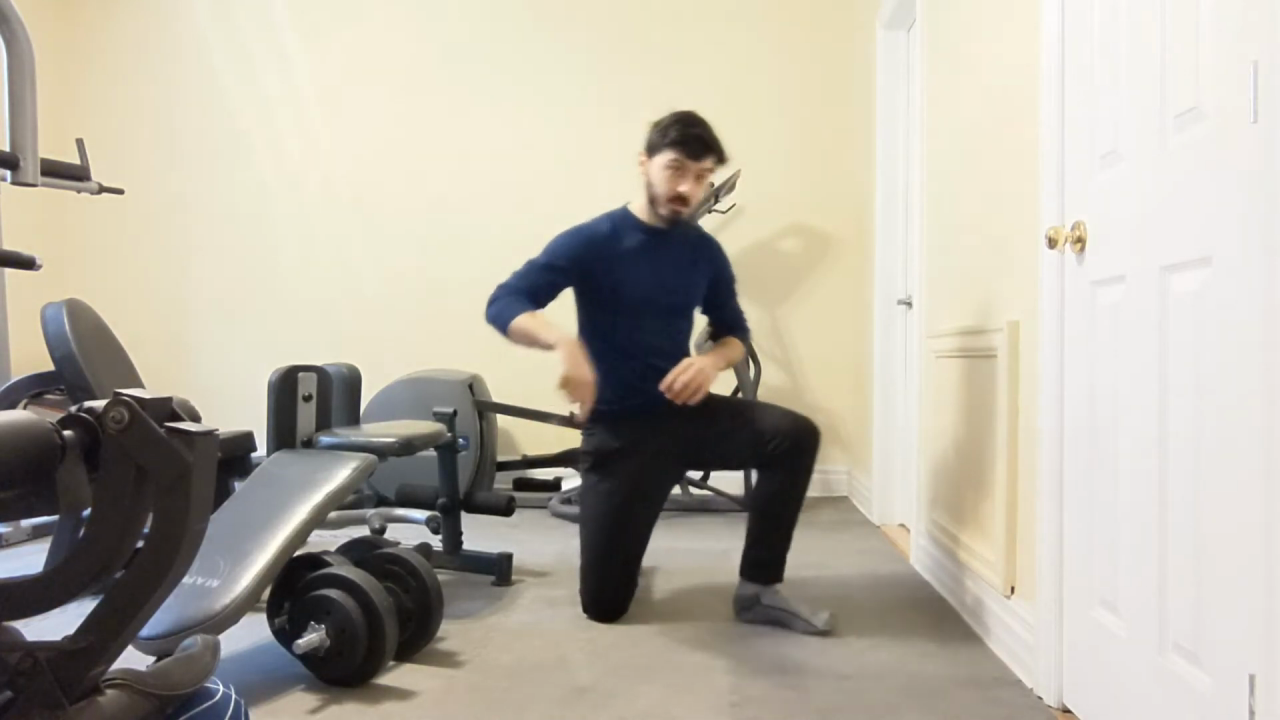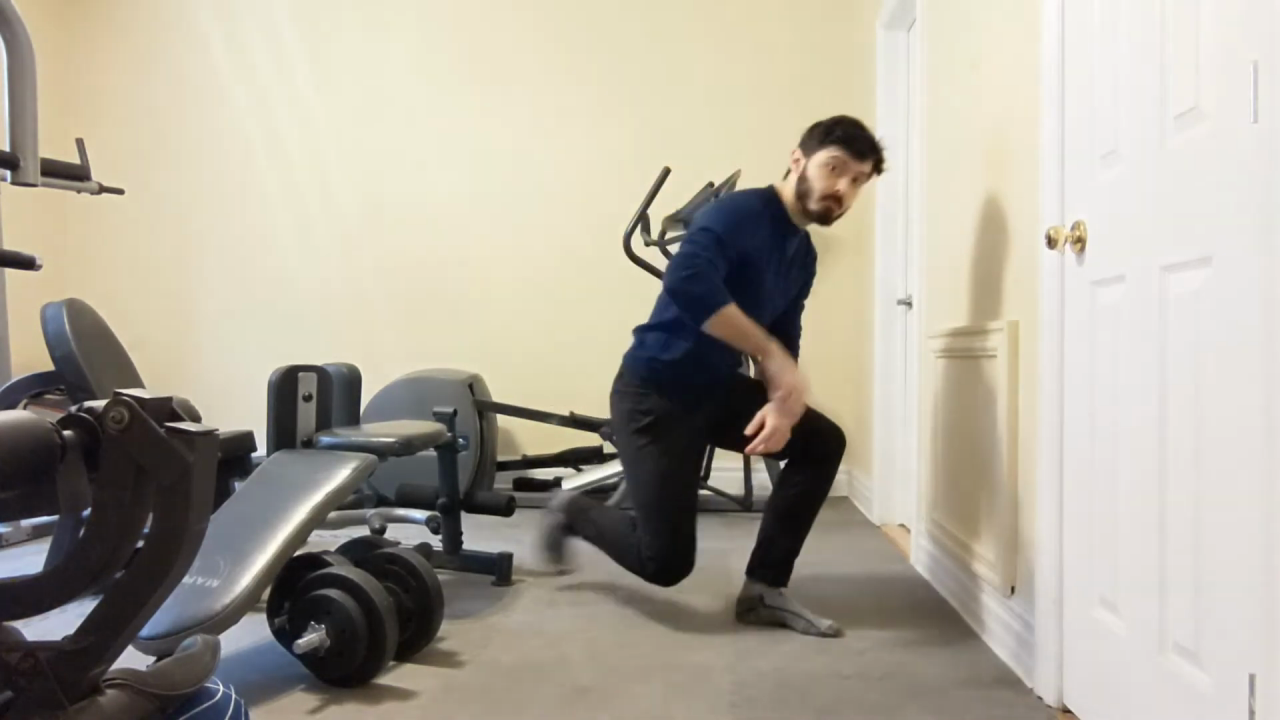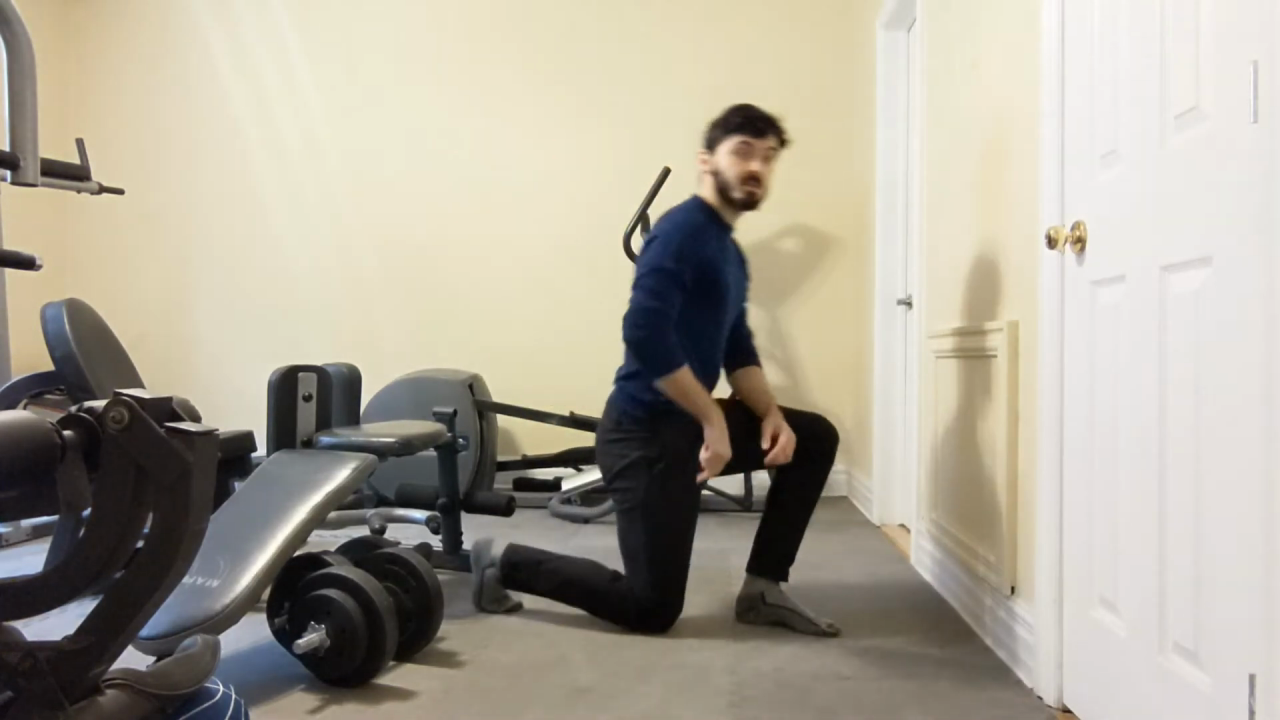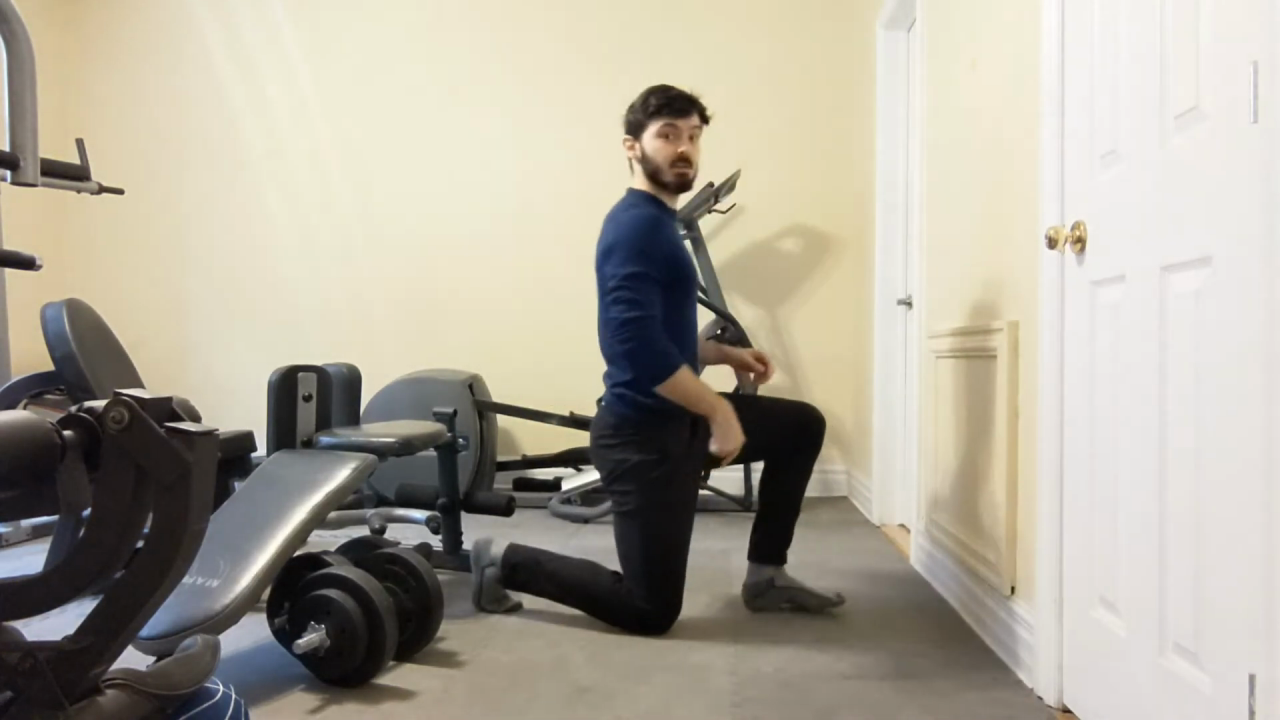
dt=0.5s
person 1, frame 1
left shoulder: (705, 253)
right shoulder: (590, 243)
left elbow: (735, 332)
right elbow: (504, 304)
left wrist: (712, 362)
right wrist: (563, 340)
left hip: (686, 412)
right hip: (617, 430)
left knee: (795, 436)
right knee: (603, 604)
left ankle: (758, 589)
right ankle: (622, 544)
person 1, frame 2
left shoulder: (803, 254)
right shoulder: (740, 213)
left elbow: (786, 340)
right elbow: (689, 281)
left wrist: (784, 403)
right wrist: (773, 362)
left hip: (715, 385)
right hip: (656, 389)
left knee: (822, 442)
right knee: (667, 559)
left ankle: (762, 591)
right ankle: (576, 512)
person 1, frame 3
left shoulder: (730, 252)
right shoulder: (682, 230)
left elbow: (738, 350)
right elbow: (645, 332)
left wrist: (771, 414)
right wrist: (713, 420)
left hip: (688, 423)
right hip: (644, 433)
left knee: (814, 439)
right knee: (652, 607)
left ankle: (762, 589)
right ankle: (503, 562)
person 1, frame 4
left shoulder: (655, 220)
right shoulder: (637, 224)
right elbow: (638, 345)
left wrist: (728, 354)
right wrist: (718, 413)
left hip: (670, 419)
right hip: (641, 434)
left knee: (802, 424)
right knee: (650, 611)
left ankle: (765, 576)
right ankle: (504, 563)
